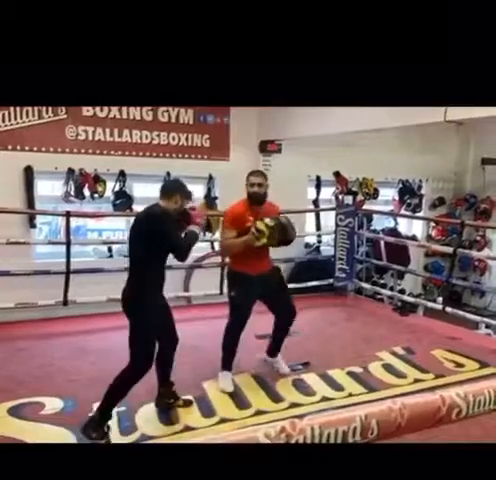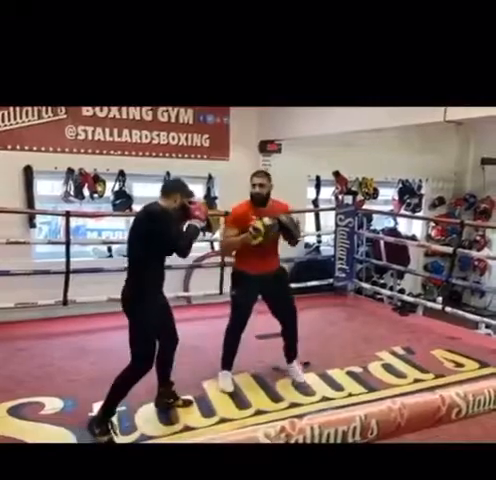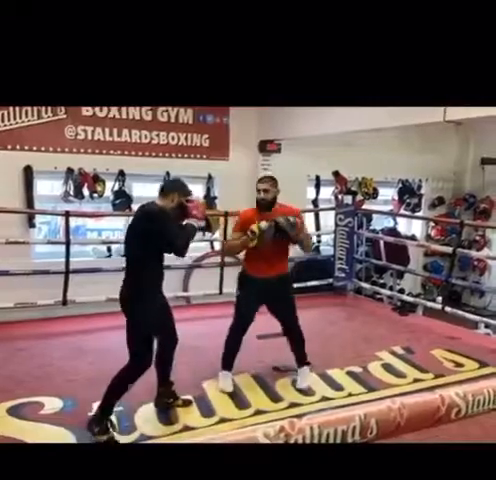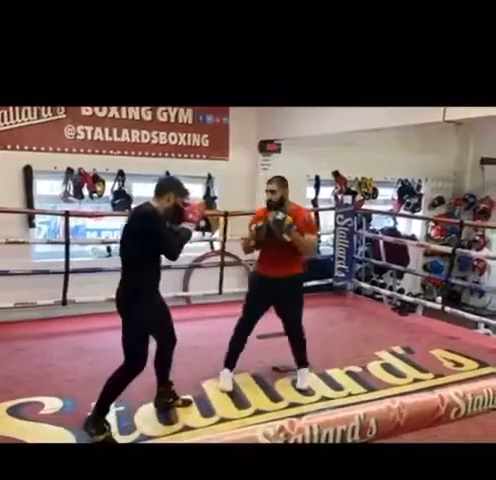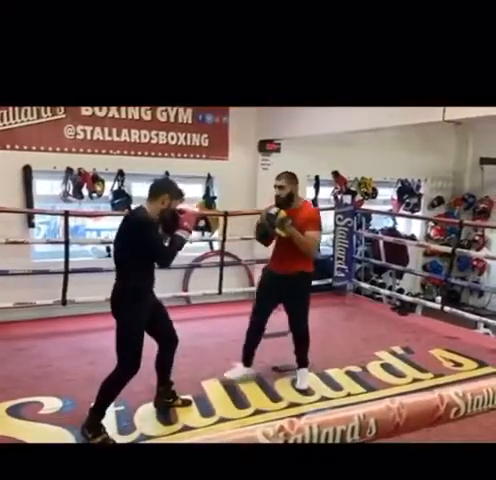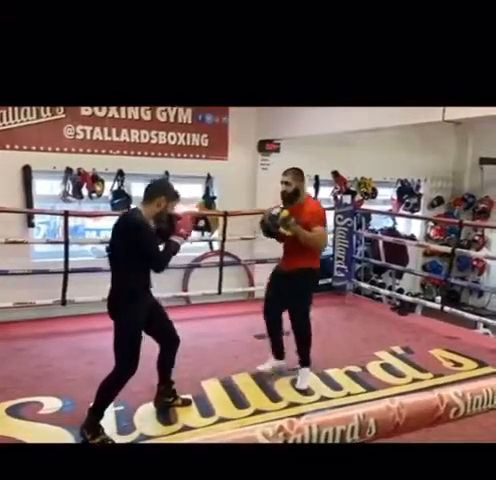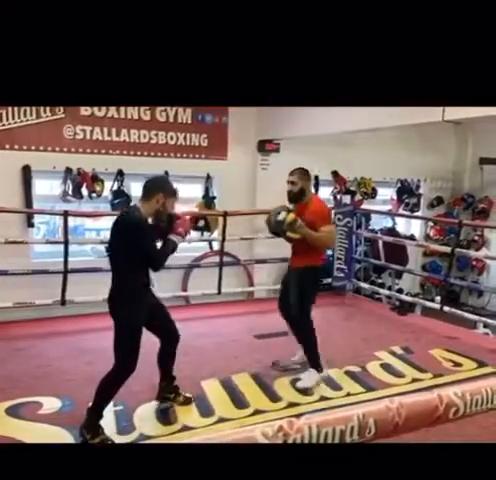
dt=0.1s
person 1, frame 1
left shoulder: (153, 216)
right shoulder: (159, 215)
left elbow: (166, 248)
right elbow: (181, 253)
left wrist: (185, 225)
right wrist: (195, 227)
left hip: (151, 293)
right hip: (141, 298)
left knee: (169, 341)
right knee: (141, 362)
left ankle: (165, 395)
right ankle: (97, 422)
person 1, frame 2
left shoulder: (154, 214)
right shoulder: (158, 214)
left elbow: (168, 245)
right elbow: (182, 248)
left wrist: (185, 220)
right wrist: (196, 221)
left hip: (151, 292)
right hip: (140, 296)
left knee: (169, 340)
right knee: (142, 361)
left ankle: (165, 395)
right ankle: (102, 418)
person 1, frame 3
left shoulder: (154, 214)
right shoulder: (154, 213)
left elbow: (170, 241)
right elbow: (179, 247)
left wrist: (185, 219)
right wrist: (193, 219)
left hip: (151, 292)
right hip: (138, 296)
left knee: (169, 340)
right knee: (140, 361)
left ankle: (165, 394)
right ankle: (100, 419)
person 1, frame 4
left shoulder: (150, 215)
right shoulder: (147, 215)
left elbow: (165, 243)
right elbow: (172, 251)
left wrist: (181, 222)
right wrist: (189, 223)
left hip: (148, 293)
right hip: (135, 297)
left knee: (167, 340)
right knee: (135, 361)
left ankle: (165, 394)
right ankle: (96, 419)
person 1, frame 5
left shoulder: (146, 219)
right shoulder: (139, 221)
left elbow: (156, 249)
right elbow: (164, 258)
left wrist: (174, 226)
right wrist: (183, 230)
left hip: (144, 296)
right hip: (129, 301)
left knee: (169, 341)
right knee: (128, 366)
left ankle: (164, 395)
right ankle: (92, 424)
person 1, frame 6
left shoulder: (141, 221)
right shoulder: (133, 223)
left elbow: (152, 252)
right elbow: (158, 263)
left wrist: (170, 232)
right wrist: (178, 237)
left hip: (141, 297)
right hip: (126, 302)
left knee: (170, 340)
right knee: (126, 367)
left ankle: (165, 394)
right ankle: (91, 425)
person 1, frame 7
left shoulder: (139, 219)
right shoulder: (133, 221)
left elbow: (148, 247)
right elbow: (156, 262)
left wrist: (168, 229)
right wrist: (176, 235)
left hip: (142, 294)
right hip: (127, 300)
left knee: (171, 337)
right knee: (125, 365)
left ankle: (167, 390)
right ankle: (90, 425)
person 2, frame 1
left shoulder: (272, 210)
right shoulder: (235, 211)
right elbow: (225, 248)
right wrist: (250, 238)
left hip: (267, 272)
right hip: (241, 275)
left knee: (288, 313)
right knee: (237, 323)
left ankle: (272, 355)
right ankle: (225, 371)
person 2, frame 2
left shoulder: (282, 209)
right shoulder: (240, 212)
left elbow: (293, 241)
right elbow: (225, 246)
left wrist: (293, 232)
right wrist: (247, 236)
left hip: (273, 273)
right hip: (245, 275)
left knee: (289, 317)
right knee: (237, 322)
left ankle: (292, 362)
right ankle: (225, 371)
person 2, frame 3
left shoulder: (291, 214)
right shoulder: (247, 216)
left elbow: (308, 245)
right elbow: (230, 248)
left wrist: (297, 232)
right wrist: (247, 241)
left hip: (279, 279)
right hip: (251, 278)
left knee: (290, 324)
right knee: (239, 326)
left ankle: (303, 367)
right ankle: (225, 372)
person 2, frame 4
left shoulder: (303, 216)
right shoulder: (261, 215)
left elbow: (310, 251)
right elbow: (246, 248)
left wrist: (292, 234)
right wrist: (254, 239)
left hip: (290, 279)
right hip: (262, 277)
left knee: (294, 326)
right knee: (245, 324)
left ankle: (302, 369)
right ankle: (227, 370)
person 2, frame 5
left shoulder: (310, 212)
right shoulder: (275, 210)
left elbow: (311, 249)
right elbow: (267, 239)
left wrist: (290, 230)
right wrist: (262, 232)
left hip: (299, 275)
right hip: (274, 271)
left knee: (298, 322)
right knee: (257, 318)
left ankle: (302, 368)
right ankle: (245, 365)
person 2, frame 6
left shoulder: (312, 209)
right shoulder: (287, 207)
left elbow: (320, 243)
left wrist: (294, 228)
right wrist: (275, 228)
left hip: (305, 271)
right hip: (284, 268)
left knee: (299, 319)
right knee: (270, 311)
left ankle: (304, 368)
right ankle: (278, 358)
person 2, frame 7
left shoulder: (319, 207)
right shoulder: (297, 205)
left elbow: (329, 241)
left wrist: (302, 230)
right wrist: (284, 229)
left hip: (311, 269)
right hip: (297, 266)
left knee: (299, 315)
right knee: (286, 309)
left ankle: (315, 369)
right ankle: (306, 351)
